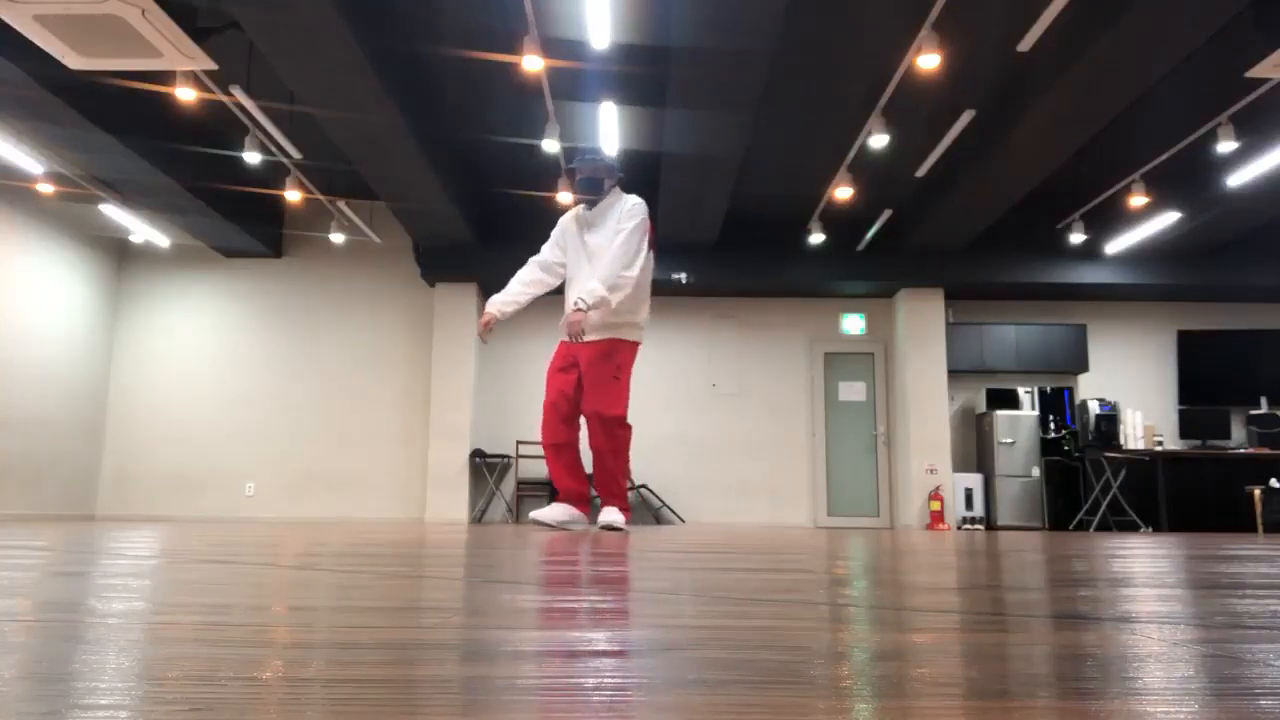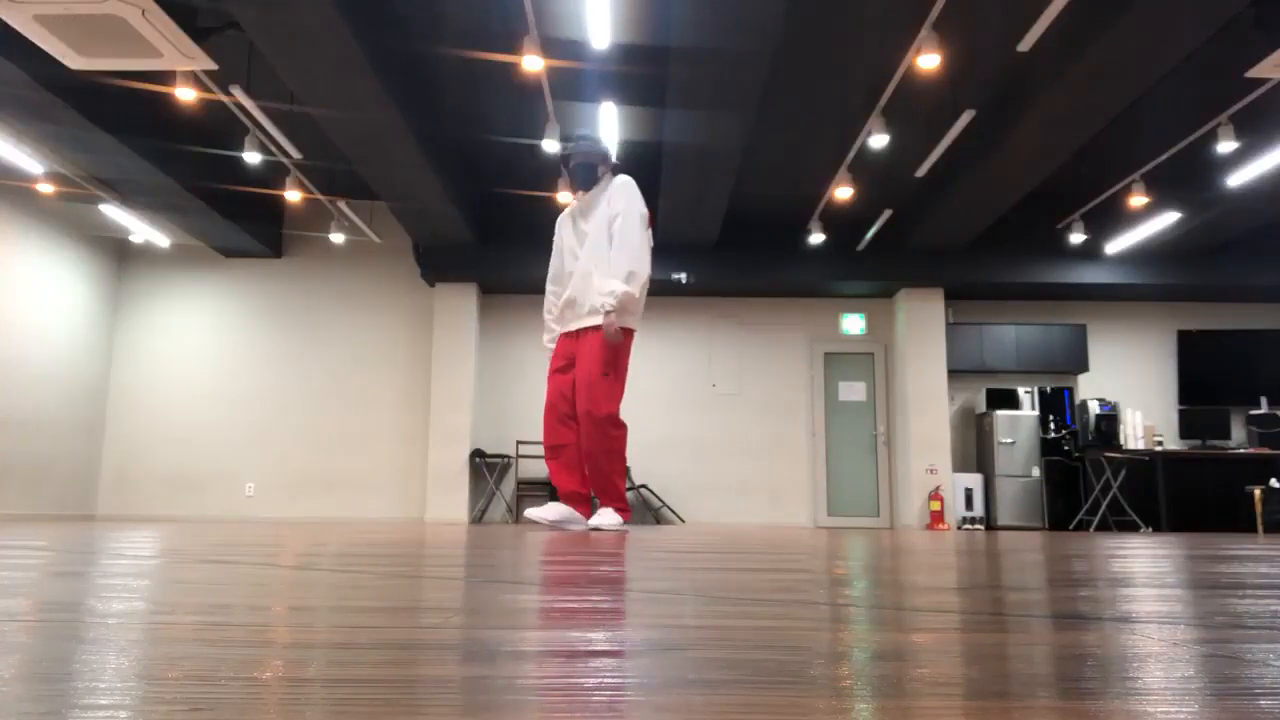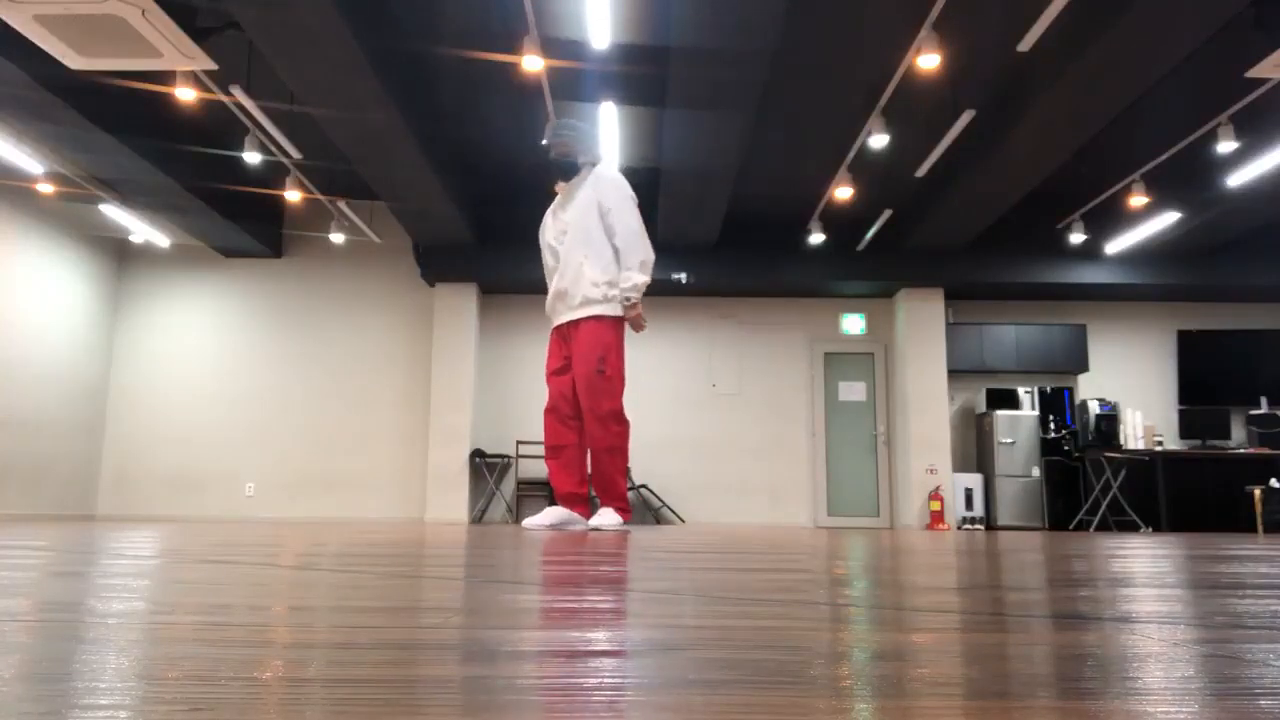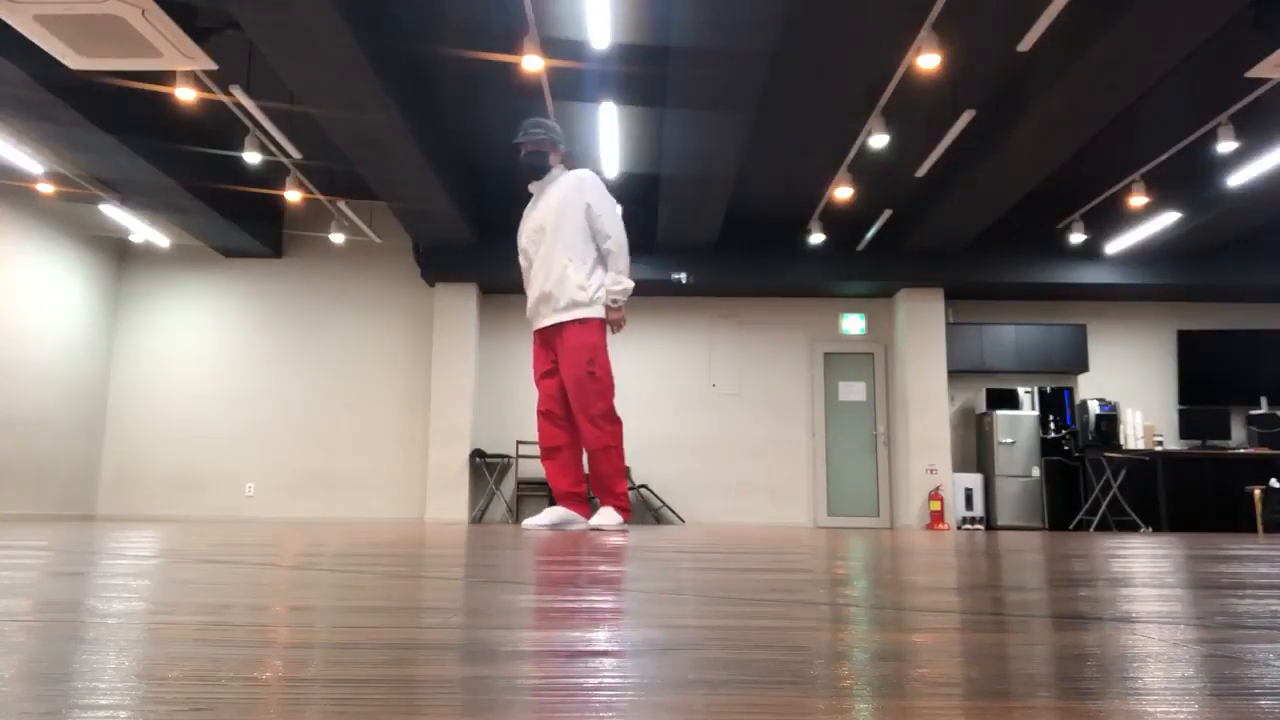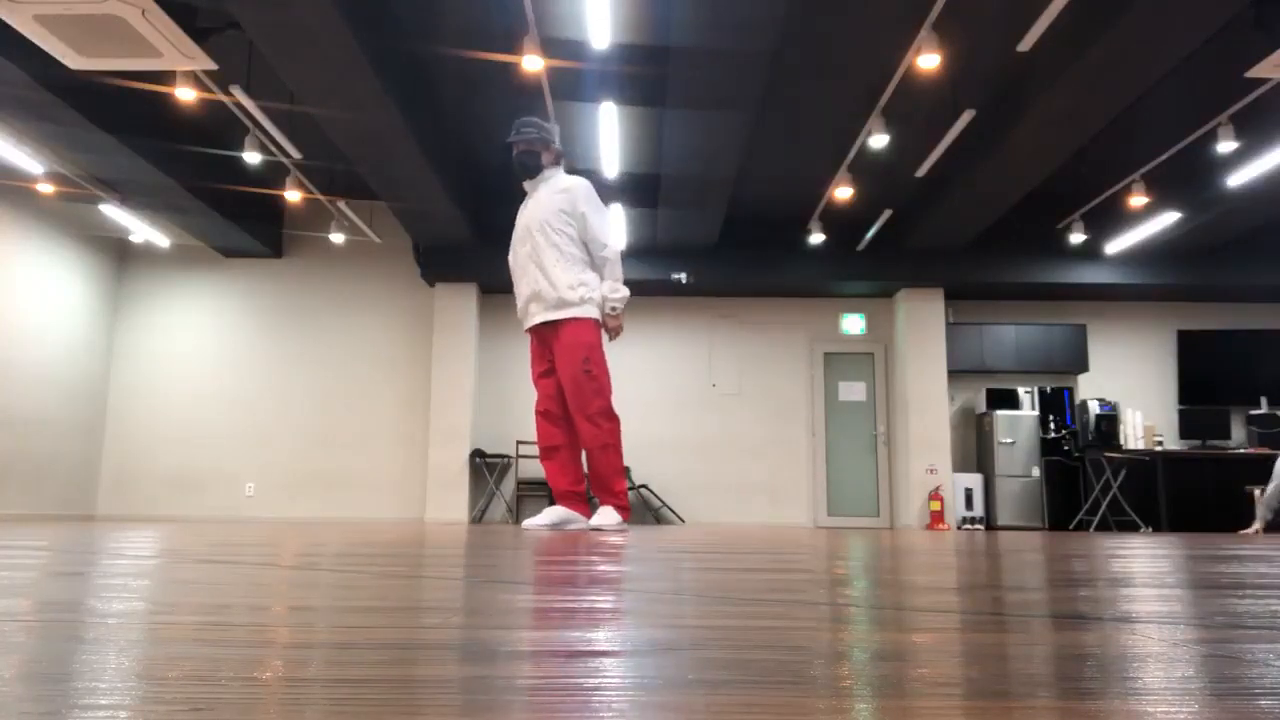
dt=0.5s
person 1, frame 1
left shoulder: (632, 209)
right shoulder: (570, 222)
left elbow: (617, 266)
right elbow: (541, 268)
left wrist: (583, 303)
right wrist: (498, 306)
left hip: (616, 332)
right hip: (573, 335)
left knee: (605, 415)
right knee: (556, 417)
left ankle: (614, 503)
right ankle: (571, 501)
person 1, frame 2
left shoulder: (622, 189)
right shoulder: (567, 217)
left elbow: (630, 252)
left wrist: (612, 306)
right wrist: (551, 335)
left hip: (607, 322)
right hip: (569, 327)
left knee: (597, 412)
right knee: (559, 414)
left ankle: (612, 507)
right ankle: (573, 503)
person 1, frame 3
left shoulder: (605, 181)
right shoulder: (554, 210)
left elbow: (631, 238)
left wrist: (631, 296)
right wrist: (558, 311)
left hip: (599, 311)
right hip: (563, 318)
left knee: (601, 409)
right knee: (560, 412)
left ankle: (614, 506)
right ankle: (571, 504)
person 1, frame 4
left shoulder: (581, 183)
right shoulder: (531, 208)
left elbow: (613, 239)
left wrist: (615, 297)
right wrist: (538, 310)
left hip: (581, 314)
right hip: (544, 321)
left knee: (593, 409)
right knee: (552, 413)
left ankle: (613, 506)
right ankle: (570, 504)
person 1, frame 5
left shoulder: (573, 188)
right shoulder: (527, 204)
left elbow: (604, 247)
left wrist: (613, 304)
right wrist: (529, 312)
left hip: (575, 313)
right hip: (540, 320)
left knee: (591, 407)
right knee: (551, 413)
left ankle: (613, 505)
right ankle: (570, 504)
